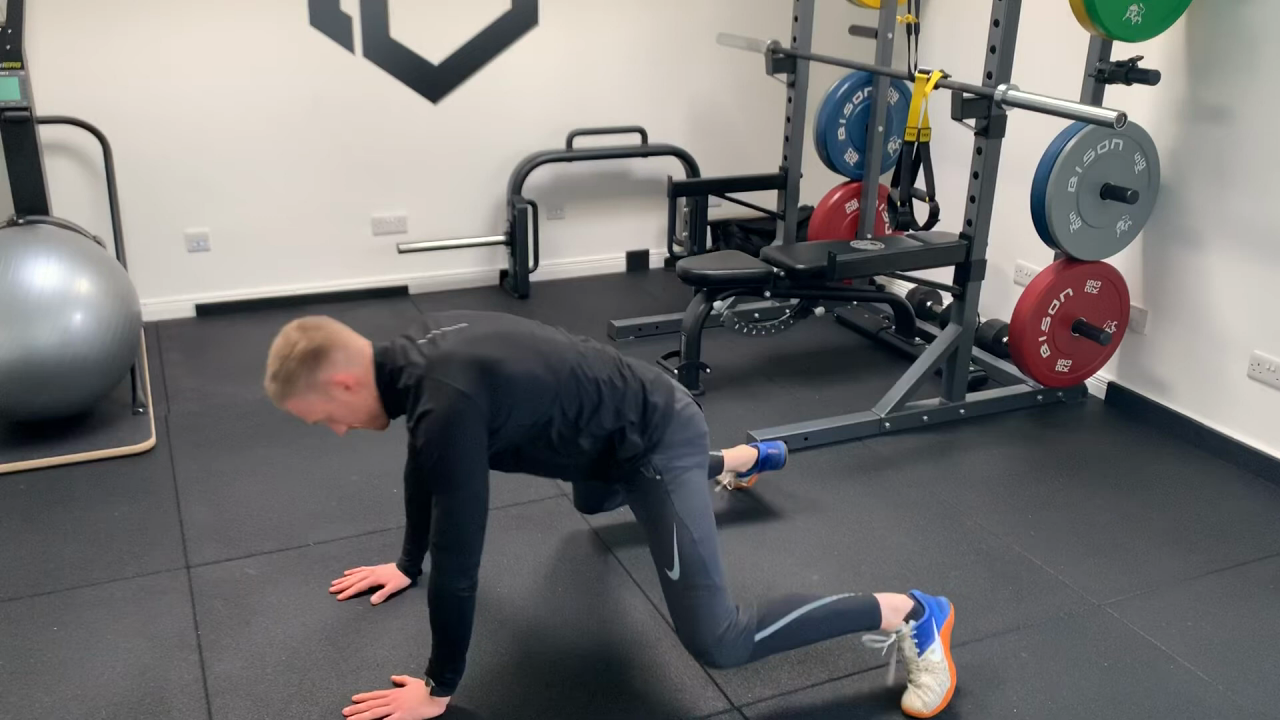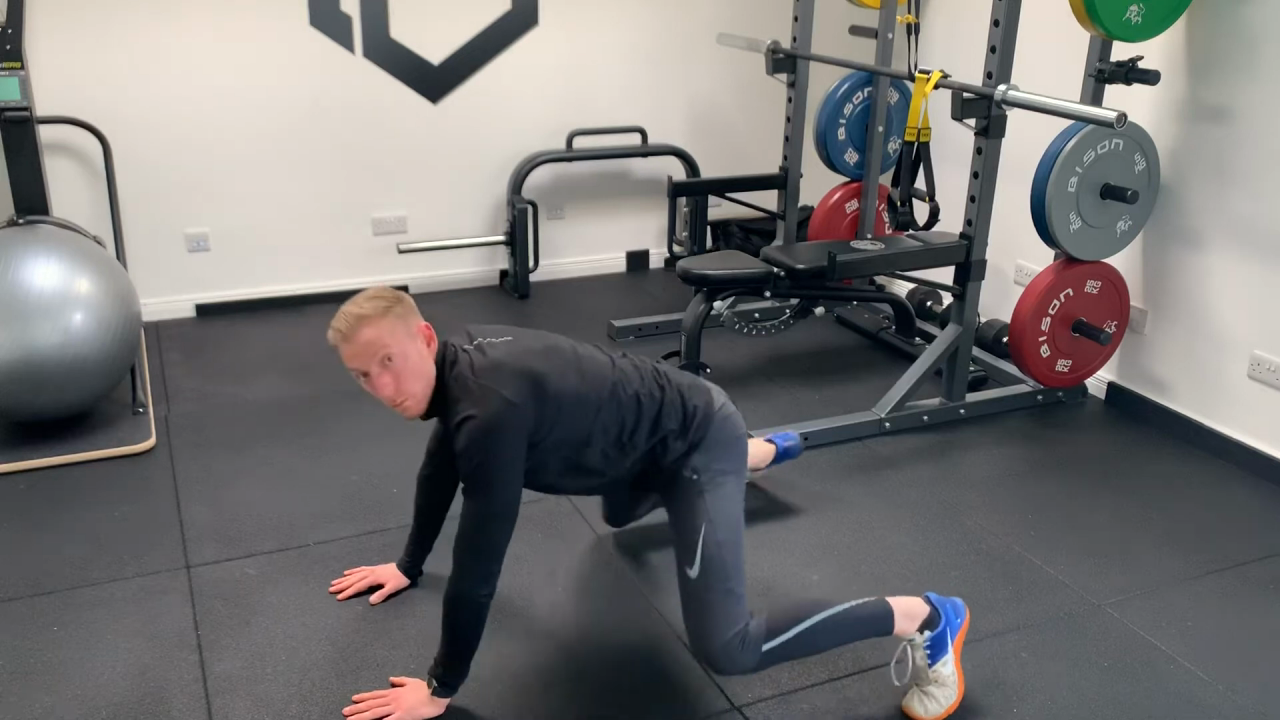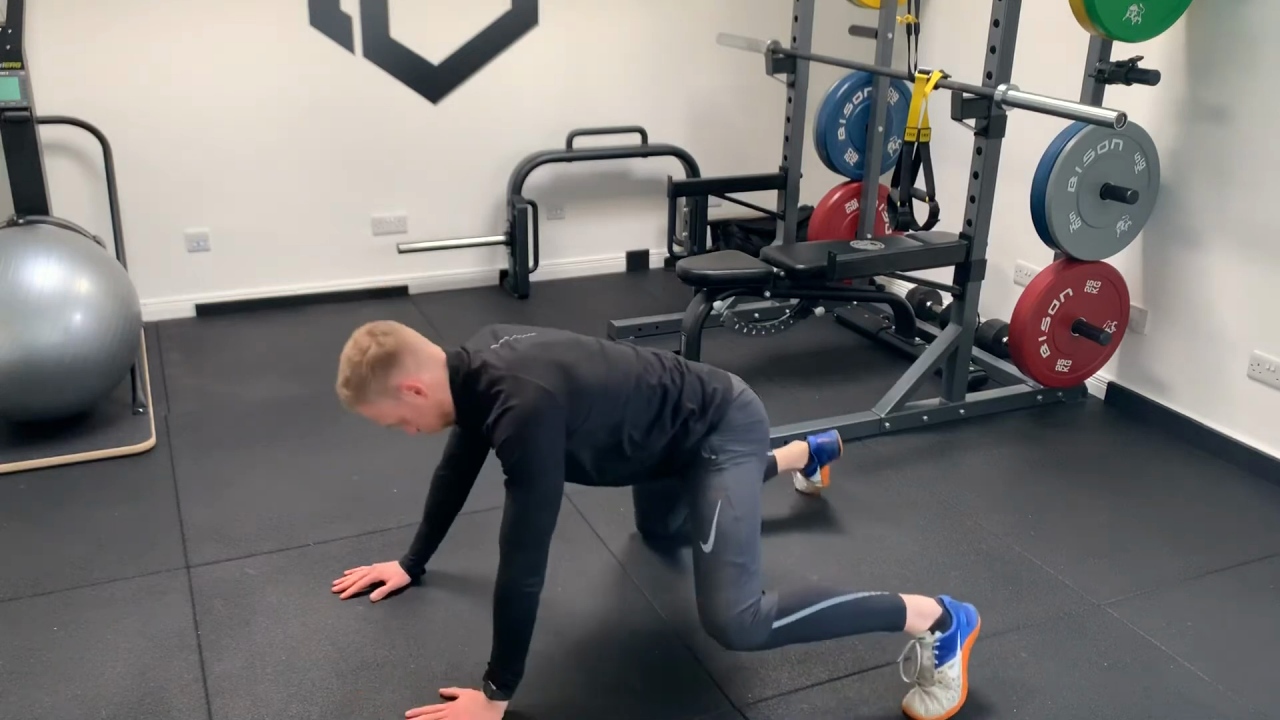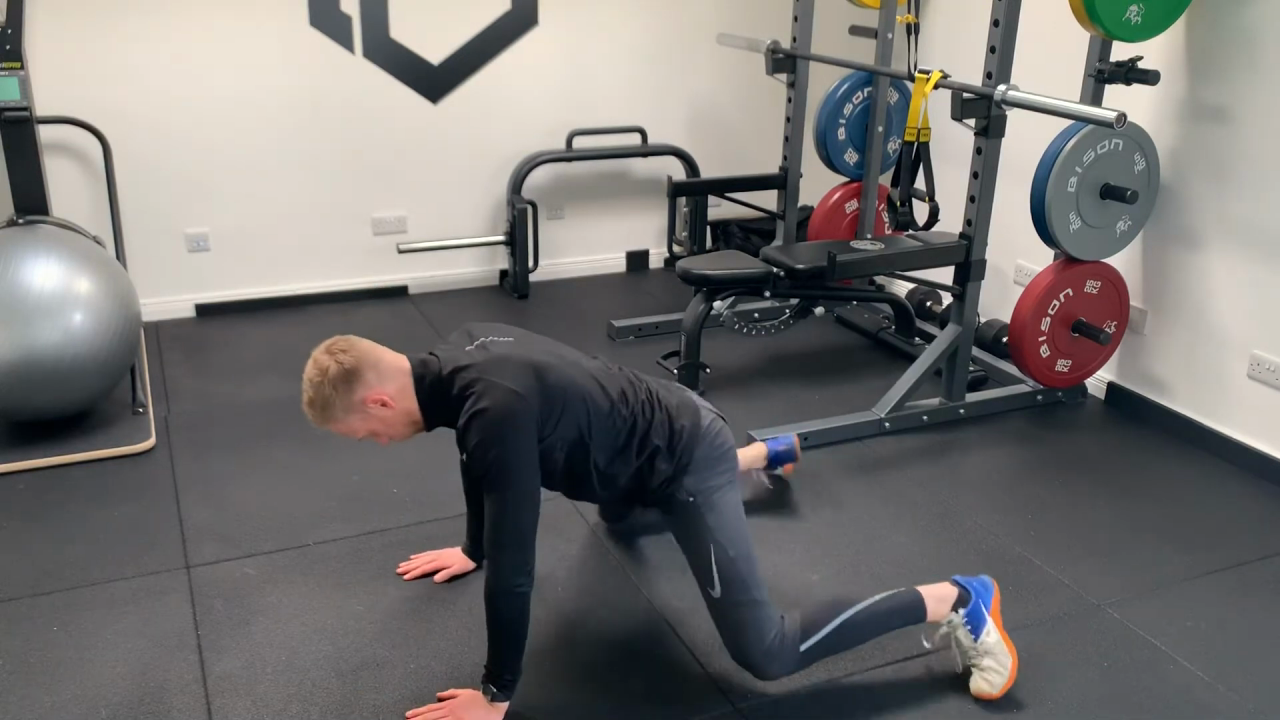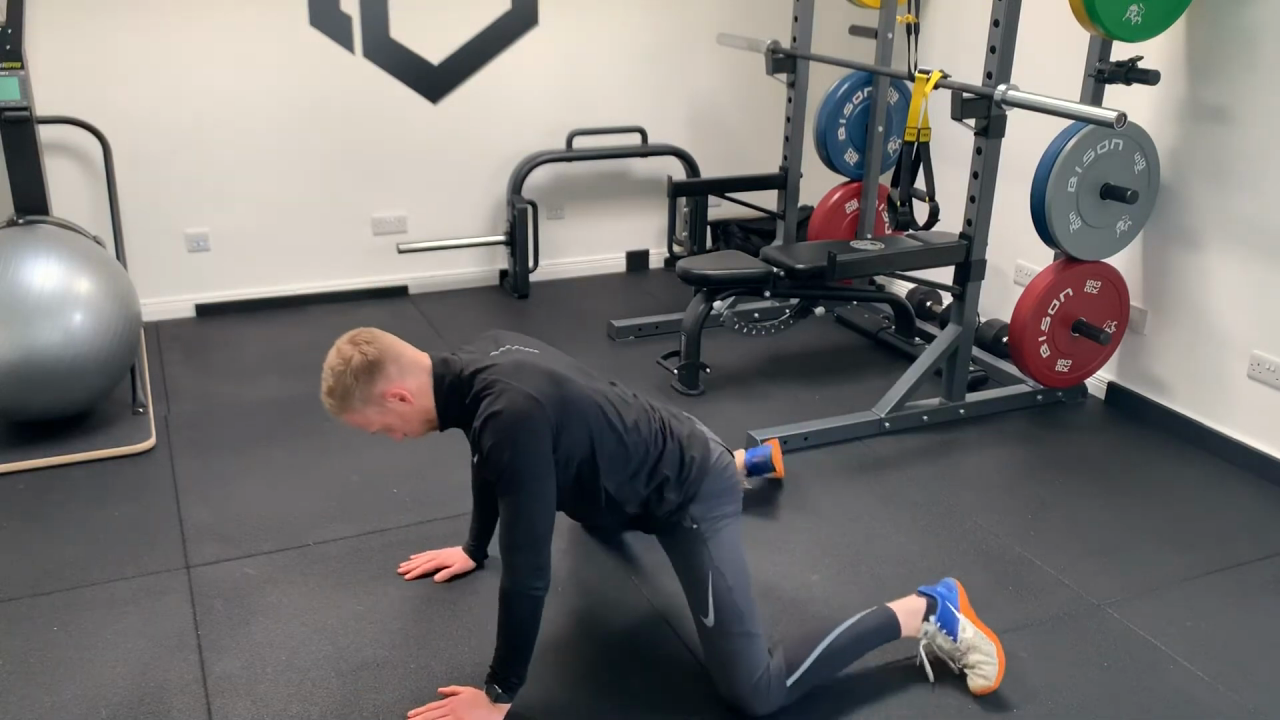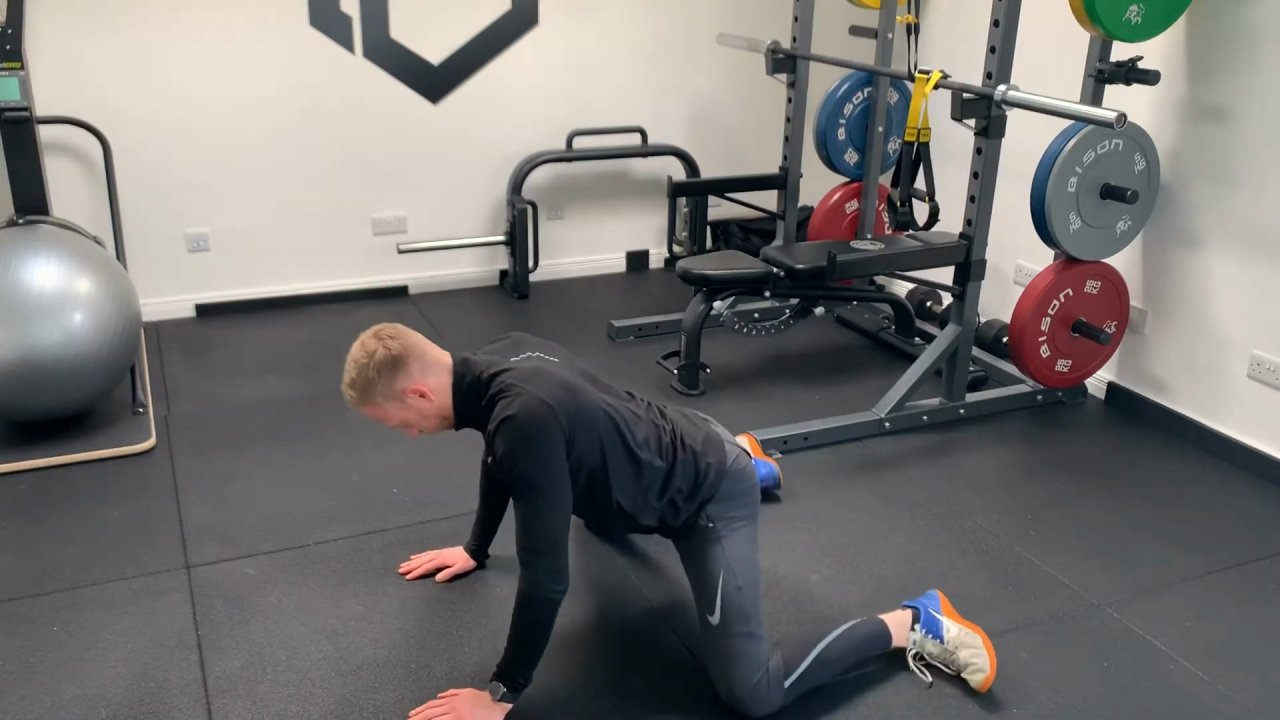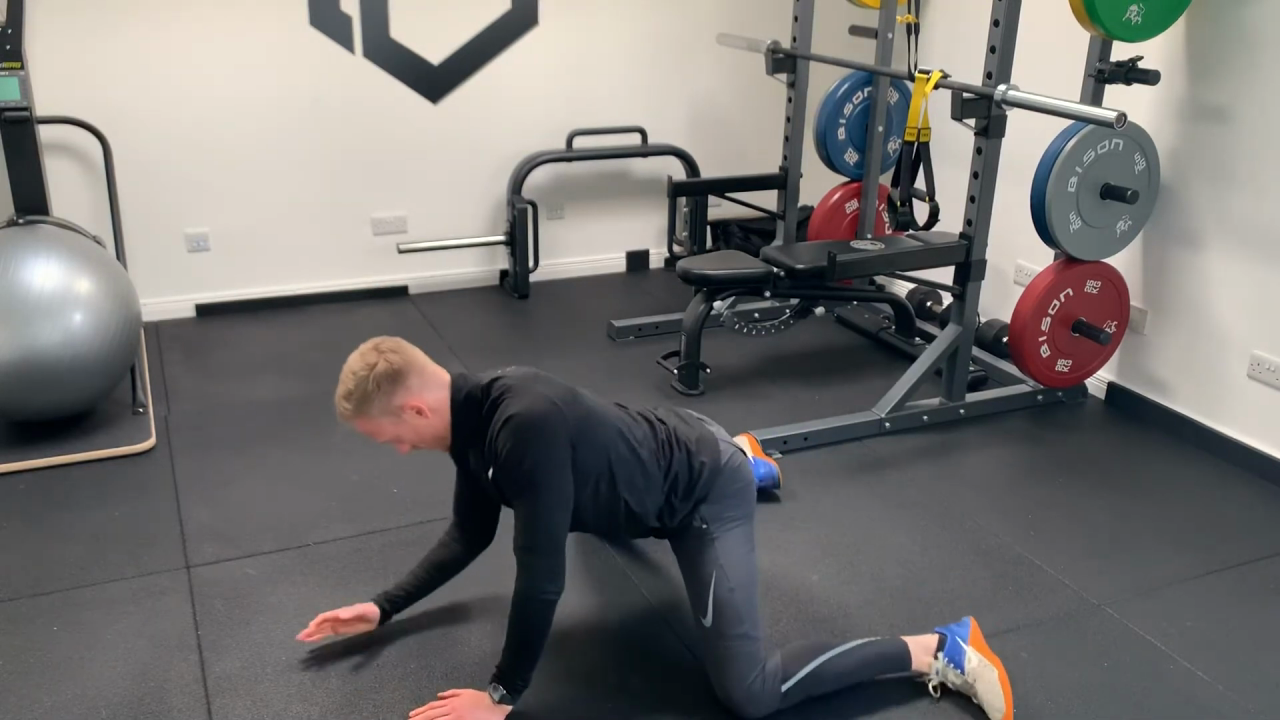
dt=0.5s
person 1, frame 1
left shoulder: (446, 403)
right shoulder: (418, 353)
left elbow: (458, 557)
right elbow: (422, 469)
right wrist: (406, 564)
left hip: (654, 435)
right hip: (624, 422)
left knee: (718, 641)
right knee: (595, 502)
left ankle: (909, 613)
right ankle: (744, 461)
person 1, frame 2
left shoulder: (490, 410)
right shoulder: (459, 362)
left elbow: (478, 566)
right elbow: (439, 471)
right wrist: (407, 566)
left hip: (697, 443)
right hip: (655, 426)
left knee: (726, 648)
right knee: (618, 515)
left ankle: (924, 618)
right ankle: (763, 450)
person 1, frame 3
left shoulder: (526, 405)
right shoulder: (474, 365)
left elbow: (524, 561)
right elbow: (458, 464)
right wrist: (410, 563)
left hip: (722, 424)
right hip: (673, 423)
left knee: (736, 620)
right knee: (659, 529)
left ankle: (935, 620)
right ankle: (805, 452)
person 1, frame 4
left shoulder: (495, 408)
right shoulder: (454, 360)
left elbow: (514, 564)
right elbow: (477, 462)
right wrist: (470, 549)
left hip: (685, 459)
right hip: (654, 429)
left knee: (767, 652)
right knee: (617, 514)
left ankle: (956, 601)
right ankle: (761, 455)
person 1, frame 5
left shoulder: (510, 413)
right shoulder: (477, 360)
left elbow: (529, 571)
right elbow: (487, 462)
right wrist: (473, 548)
left hip: (690, 494)
right hip: (655, 459)
right knee: (593, 514)
left ankle: (927, 613)
right ankle: (744, 462)
person 1, frame 6
left shoulder: (524, 418)
right shoulder: (495, 362)
left elbow: (546, 576)
right elbow: (498, 460)
right wrist: (474, 548)
left hip: (709, 494)
right hip: (676, 446)
right knee: (592, 512)
left ankle: (913, 623)
right ankle: (745, 459)
person 1, frame 7
left shoulder: (526, 424)
right shoulder: (473, 419)
left elbow: (541, 577)
right elbow: (470, 534)
right wrist: (382, 608)
left hip: (707, 492)
right hip: (670, 446)
right knee: (592, 511)
left ankle: (935, 651)
right ankle: (743, 455)
